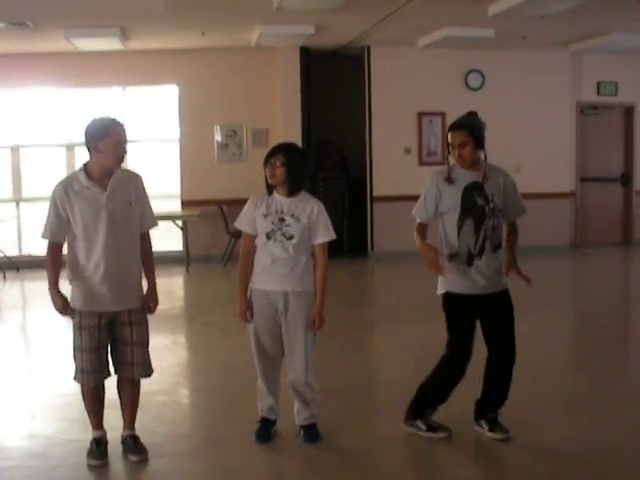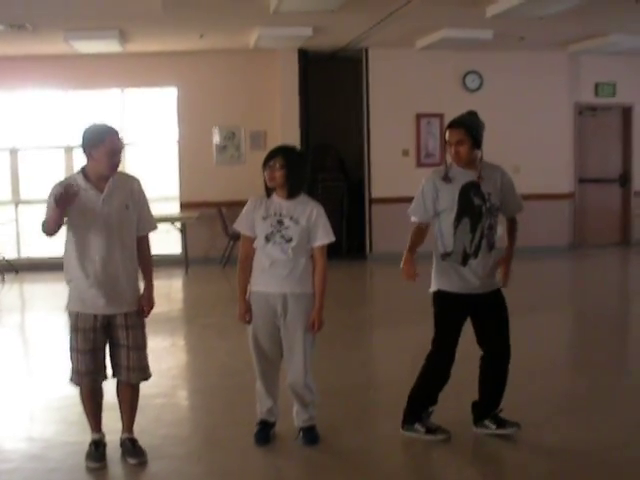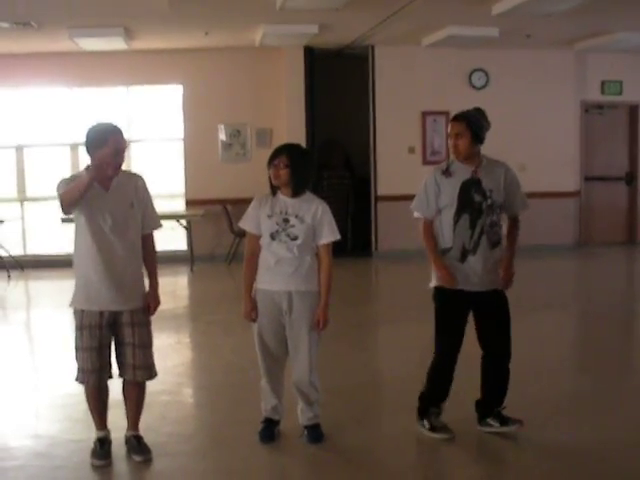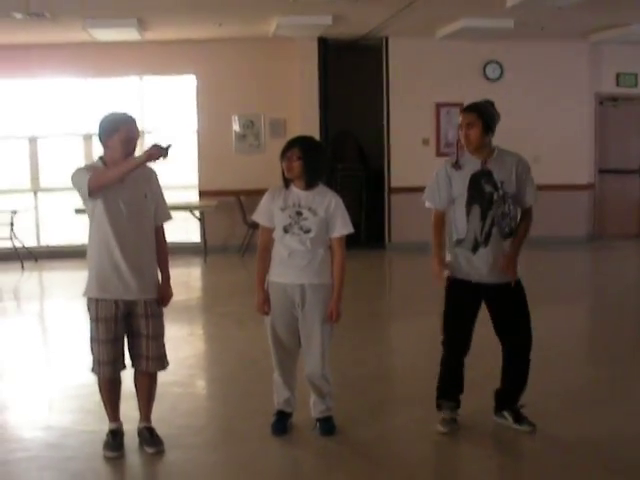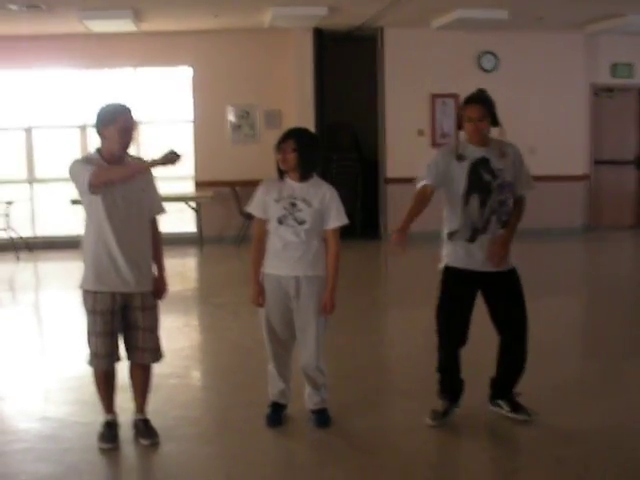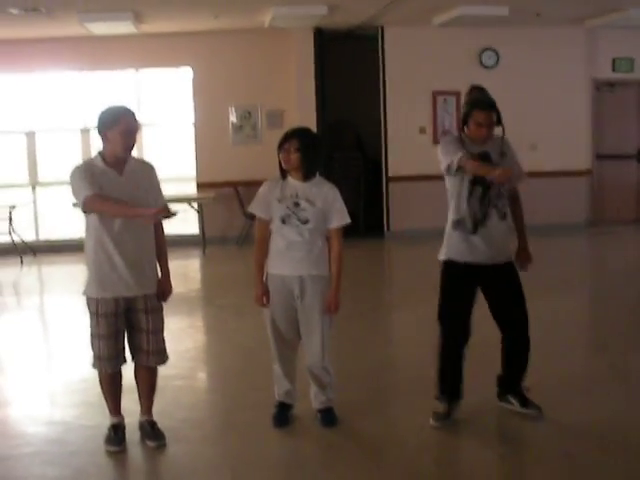
dt=0.3s
person 1, frame 1
left shoulder: (133, 183)
right shoulder: (66, 190)
left elbow: (143, 238)
right elbow: (55, 245)
left wrist: (152, 286)
right wrist: (54, 289)
left hip: (130, 297)
right hip: (87, 300)
left knee: (131, 369)
right knee: (90, 373)
left ankle: (129, 433)
right ankle: (98, 436)
person 1, frame 2
left shoulder: (131, 186)
right shoulder: (66, 189)
left elbow: (142, 240)
right elbow: (49, 230)
left wrist: (149, 288)
right wrist: (59, 209)
left hip: (126, 299)
right hip: (85, 301)
left knee: (131, 372)
right knee: (88, 375)
left ankle: (128, 436)
right ankle: (97, 438)
person 1, frame 3
left shoulder: (135, 184)
right shoulder: (72, 185)
left elbow: (146, 238)
right elbow: (67, 202)
left wrist: (153, 286)
right wrist: (93, 174)
left hip: (131, 295)
right hip: (91, 298)
left knee: (136, 370)
right knee: (93, 373)
left ankle: (133, 433)
right ankle: (102, 436)
person 1, frame 4
left shoulder: (147, 177)
right shoulder: (85, 175)
left elbow: (157, 230)
right elbow: (102, 182)
left wrist: (165, 278)
right wrist: (140, 159)
left hip: (145, 286)
right hip: (105, 287)
left knee: (148, 361)
right knee: (106, 364)
left ankle: (146, 425)
right ankle: (114, 428)
person 1, frame 5
left shoulder: (140, 168)
right shoulder: (82, 167)
left elbow: (151, 223)
right elbow: (104, 179)
left wrist: (160, 271)
right wrist: (155, 163)
left hip: (140, 279)
right hip: (101, 280)
left knee: (143, 352)
right knee: (103, 356)
left ankle: (141, 417)
right ankle: (110, 419)
person 1, frame 6
left shoulder: (146, 171)
right shoulder: (84, 173)
left elbow: (156, 227)
right elbow: (97, 204)
left wrist: (165, 273)
right wrist: (143, 211)
left hip: (144, 281)
right hip: (104, 284)
left knee: (148, 355)
right knee: (107, 359)
left ankle: (147, 419)
right ankle: (116, 422)
person 2, frame 1
left shoulder: (501, 179)
right shoulder: (441, 181)
left elbow: (511, 224)
right elbow: (422, 223)
left wrist: (512, 258)
right wrist: (425, 247)
left hip: (495, 285)
right hip: (458, 286)
left knee: (504, 353)
right knee: (458, 354)
left ankle: (487, 414)
right ankle: (418, 412)
person 2, frame 2
left shoulder: (498, 177)
right shoulder: (437, 181)
left elbow: (510, 218)
right elbow: (421, 224)
left wrist: (509, 255)
right wrist: (409, 254)
left hip: (488, 284)
right hip: (450, 285)
left knee: (498, 351)
right knee: (442, 353)
left ankle: (486, 414)
right ankle: (415, 416)
person 2, frame 3
left shoulder: (502, 174)
right shoulder: (439, 177)
left elbow: (513, 220)
right elbow: (427, 225)
left wrist: (509, 260)
right wrist: (438, 264)
left hip: (491, 281)
right hip: (451, 281)
left knee: (499, 349)
right knee: (447, 350)
left ankle: (489, 412)
right ankle: (429, 412)
person 2, frame 4
left shoulder: (515, 165)
right shoulder: (450, 169)
left elbow: (526, 213)
right elbow: (439, 216)
left wrist: (513, 252)
right wrist: (438, 256)
left hip: (503, 273)
right hip: (462, 273)
left knee: (519, 342)
right knee: (455, 342)
left ankle: (506, 405)
right ankle: (447, 404)
person 2, frame 5
left shoulder: (510, 154)
right shoulder: (447, 155)
left elbow: (519, 201)
right elbow: (426, 190)
left wrist: (507, 236)
right wrist: (404, 224)
left hip: (499, 263)
right hip: (459, 262)
left knee: (515, 332)
right knee: (450, 334)
left ankle: (501, 395)
right ankle: (449, 396)
person 2, frame 6
left shoulder: (503, 148)
right shoulder: (451, 146)
left elbow: (513, 195)
right elbow: (467, 163)
left wrist: (523, 241)
right wrist: (490, 170)
left hip: (500, 257)
right hip: (459, 256)
left knee: (517, 326)
right knee: (453, 331)
left ankle: (510, 390)
right ankle: (447, 397)
person 3, frame 1
left shoulder: (312, 208)
right shoulder: (256, 205)
left elbow: (321, 259)
right elbow: (246, 254)
left wrist: (319, 304)
right wrist: (242, 296)
left hip: (299, 294)
right hip: (263, 292)
left knee: (300, 363)
right knee: (266, 360)
left ankle: (307, 418)
right ankle: (267, 415)
person 3, frame 2
left shoulder: (311, 210)
right shoulder: (255, 207)
left elbow: (319, 261)
right elbow: (245, 256)
left wrist: (318, 306)
right wrist: (242, 298)
left hip: (298, 296)
right hip: (261, 295)
left knee: (299, 365)
right knee: (265, 362)
left ankle: (306, 420)
right ankle: (266, 418)
person 3, frame 3
left shoulder: (317, 208)
right shoulder: (261, 206)
left elbow: (325, 259)
right elbow: (251, 254)
left wrist: (323, 304)
right wrist: (247, 296)
left hip: (303, 294)
right hip: (267, 293)
left knee: (304, 364)
right knee: (269, 360)
left ankle: (310, 418)
right ankle: (271, 415)
person 3, frame 4
left shoulder: (329, 201)
right shoulder: (274, 198)
left elbow: (338, 252)
right elbow: (264, 247)
left wrist: (336, 297)
right wrist: (260, 290)
left hip: (316, 287)
right hip: (279, 286)
left knee: (316, 357)
right knee: (282, 353)
left ankle: (323, 411)
right ankle: (283, 408)
person 3, frame 5
left shoulder: (325, 193)
right shoulder: (268, 189)
left elbow: (332, 244)
right elbow: (259, 238)
left wrist: (330, 289)
right wrist: (255, 281)
left hip: (310, 279)
right hip: (274, 278)
left knee: (311, 348)
right knee: (277, 345)
left ankle: (317, 402)
right ankle: (278, 399)
person 3, frame 6
left shoulder: (327, 192)
right shoulder: (271, 189)
left elbow: (335, 243)
right elbow: (261, 239)
left wrist: (334, 288)
right wrist: (258, 282)
left hip: (314, 278)
right hip: (278, 278)
left knee: (317, 348)
right knee: (282, 345)
left ankle: (324, 401)
right ankle: (284, 400)
